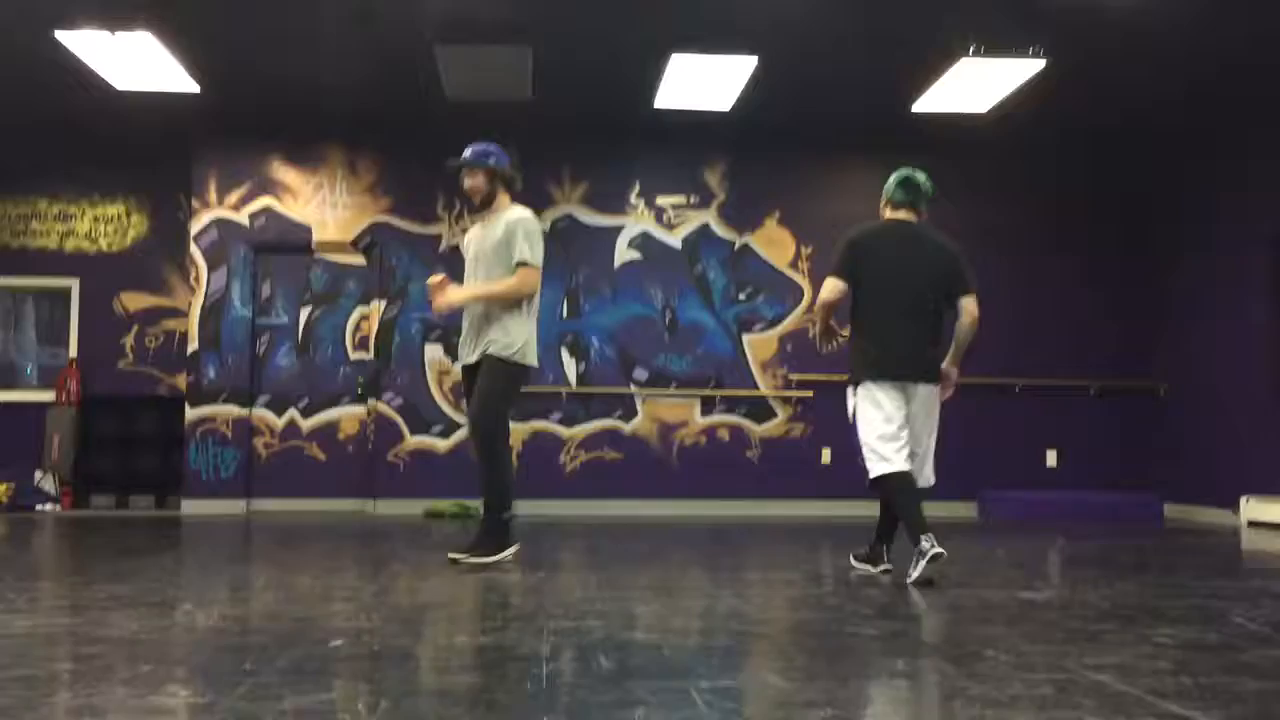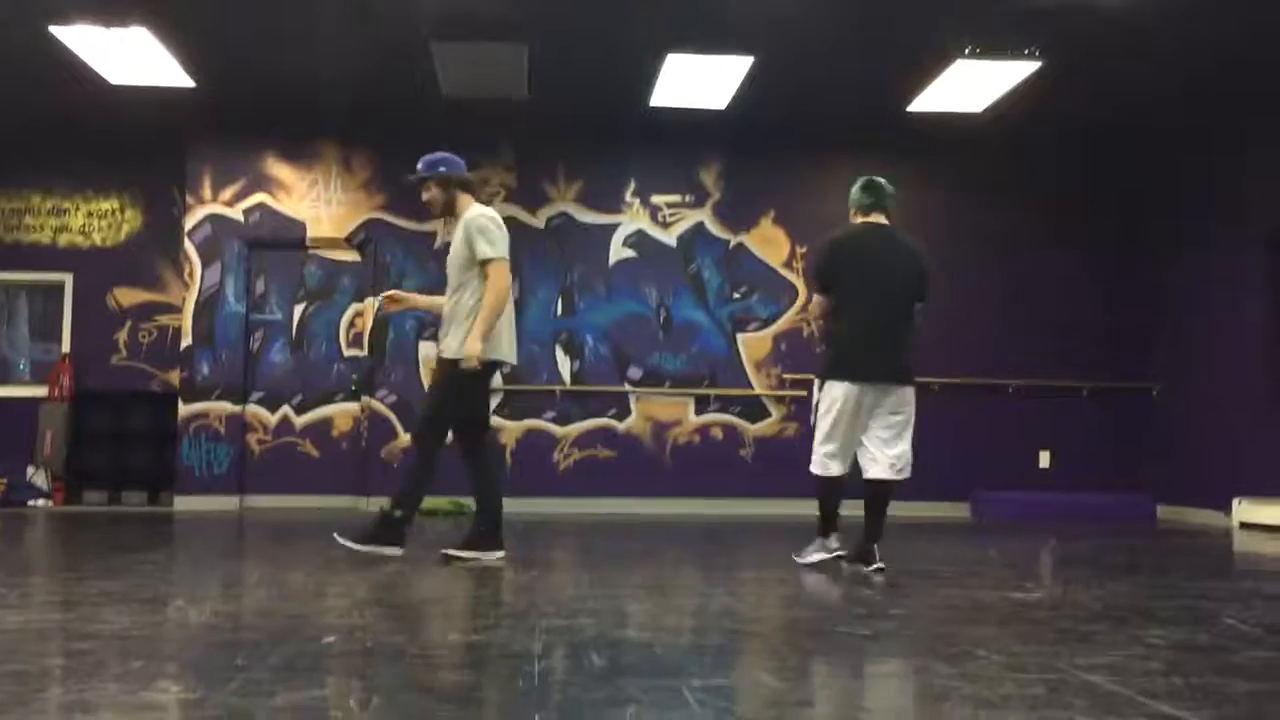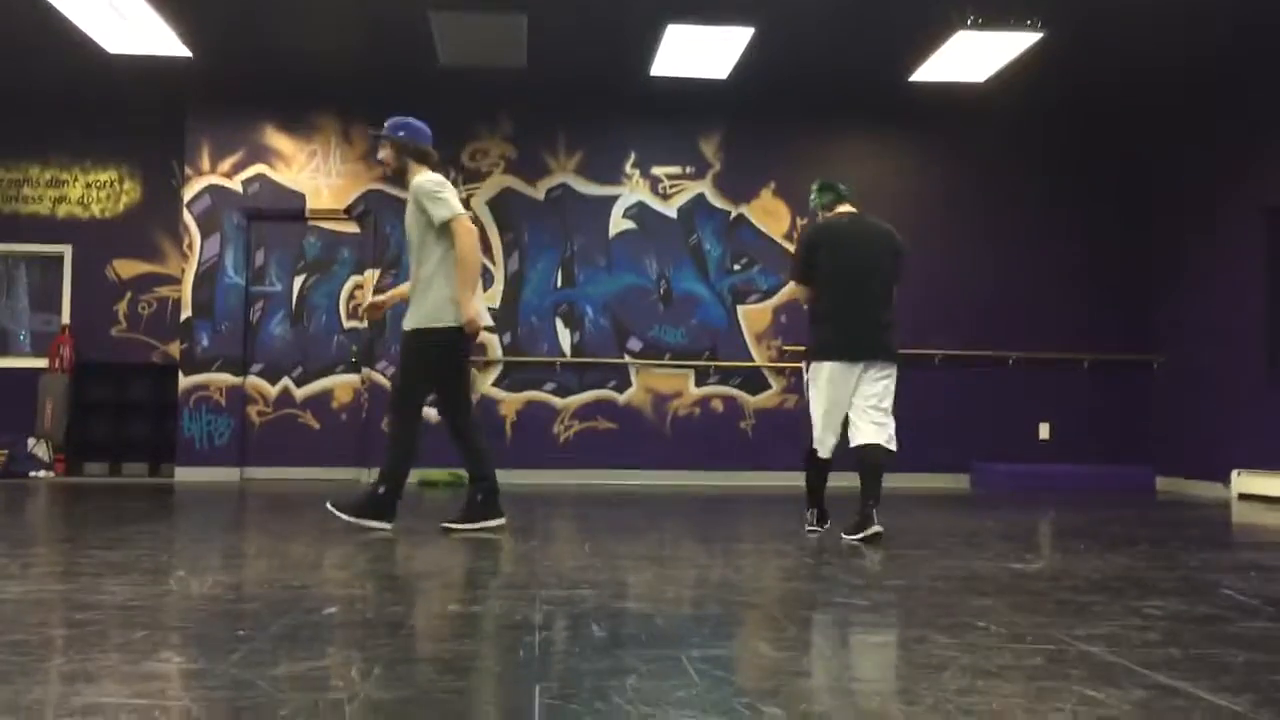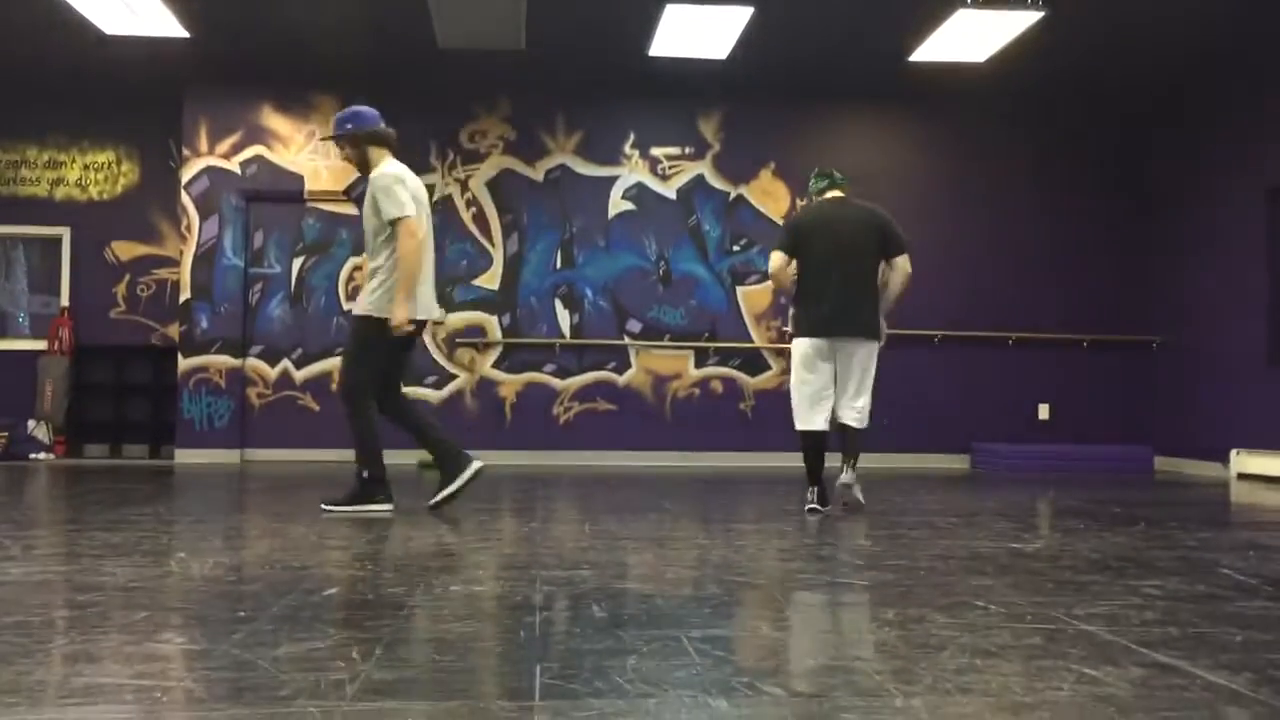
dt=0.3s
person 1, frame 1
left shoulder: (519, 221)
right shoulder: (476, 229)
left elbow: (526, 284)
left wrist: (464, 295)
right wrist: (450, 290)
left hip: (508, 350)
right hip: (475, 351)
left knee: (485, 430)
right knee: (490, 437)
left ankle: (496, 532)
right ankle: (498, 535)
person 1, frame 2
left shoulder: (480, 219)
right shoulder: (462, 228)
left elbow: (500, 282)
left wrist: (476, 337)
right wrist: (411, 300)
left hip: (470, 352)
right hip: (465, 352)
left knee: (428, 433)
right knee: (473, 440)
left ankle: (391, 529)
right ankle: (487, 536)
person 1, frame 3
left shoulder: (426, 184)
right shoulder: (426, 189)
left elbow: (466, 236)
left wrist: (465, 300)
right wrist: (390, 297)
left hip: (436, 322)
right hip: (447, 321)
left knee: (404, 407)
right knee: (455, 411)
left ankle: (382, 504)
right ankle: (485, 502)
person 1, frame 4
left shoulder: (385, 177)
right shoulder: (403, 176)
left elbow: (412, 239)
left wrist: (400, 304)
left hip: (383, 309)
right hip: (399, 308)
left knee: (354, 392)
right knee: (385, 395)
left ankle: (372, 488)
right ankle: (454, 461)
person 2, frame 1
left shoulder: (861, 241)
right shoulder: (944, 250)
left elbow: (828, 297)
right elbow: (971, 313)
left wrist: (824, 328)
right wrist: (953, 361)
left hip: (874, 368)
right hip: (923, 371)
left knee: (888, 457)
right knee: (910, 460)
left ankle: (923, 538)
right ankle: (878, 550)
person 2, frame 2
left shoulder: (836, 247)
right shoulder: (912, 254)
left elbow: (819, 307)
right elbow: (914, 310)
left hip: (843, 367)
right hip: (895, 371)
left knee: (830, 452)
right knee: (884, 457)
left ankle: (828, 539)
right ankle: (869, 547)
person 2, frame 3
left shoulder: (813, 235)
right shoulder: (888, 237)
left elbow: (804, 296)
left hip: (828, 349)
right hip: (878, 349)
left knee: (821, 433)
right knee: (874, 430)
left ankle: (815, 511)
right ankle: (867, 516)
person 2, frame 4
left shoulder: (800, 219)
right shoulder: (877, 218)
left elbow: (775, 269)
right elbow: (903, 270)
left wrist: (797, 298)
right wrist: (881, 312)
left hip: (812, 326)
right hip: (861, 327)
left knee: (812, 409)
right knee: (853, 405)
left ankle: (815, 491)
right ankle: (848, 470)
